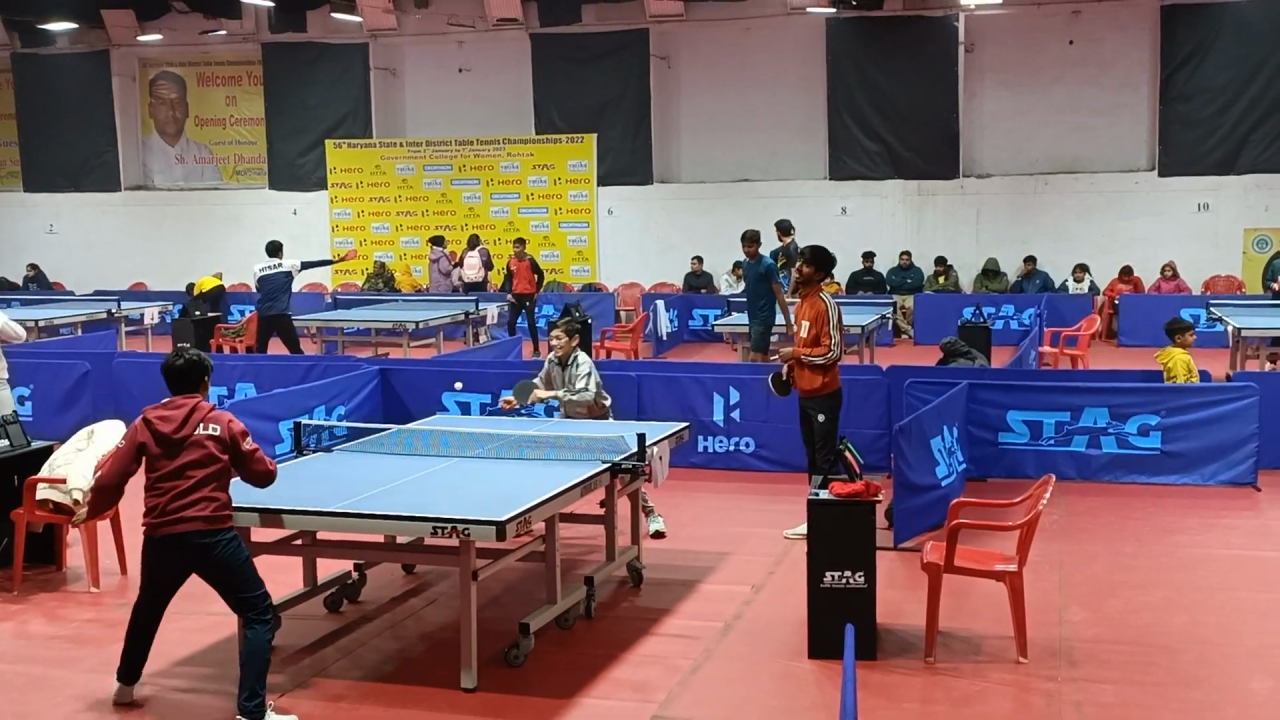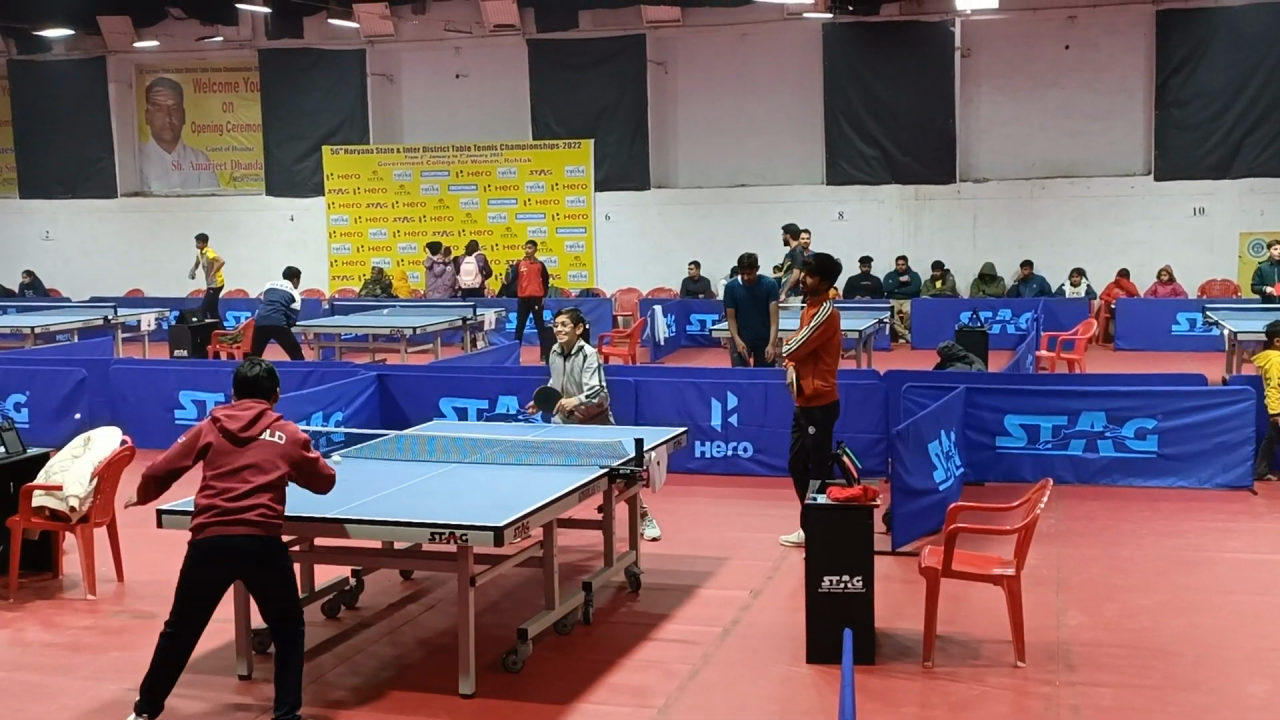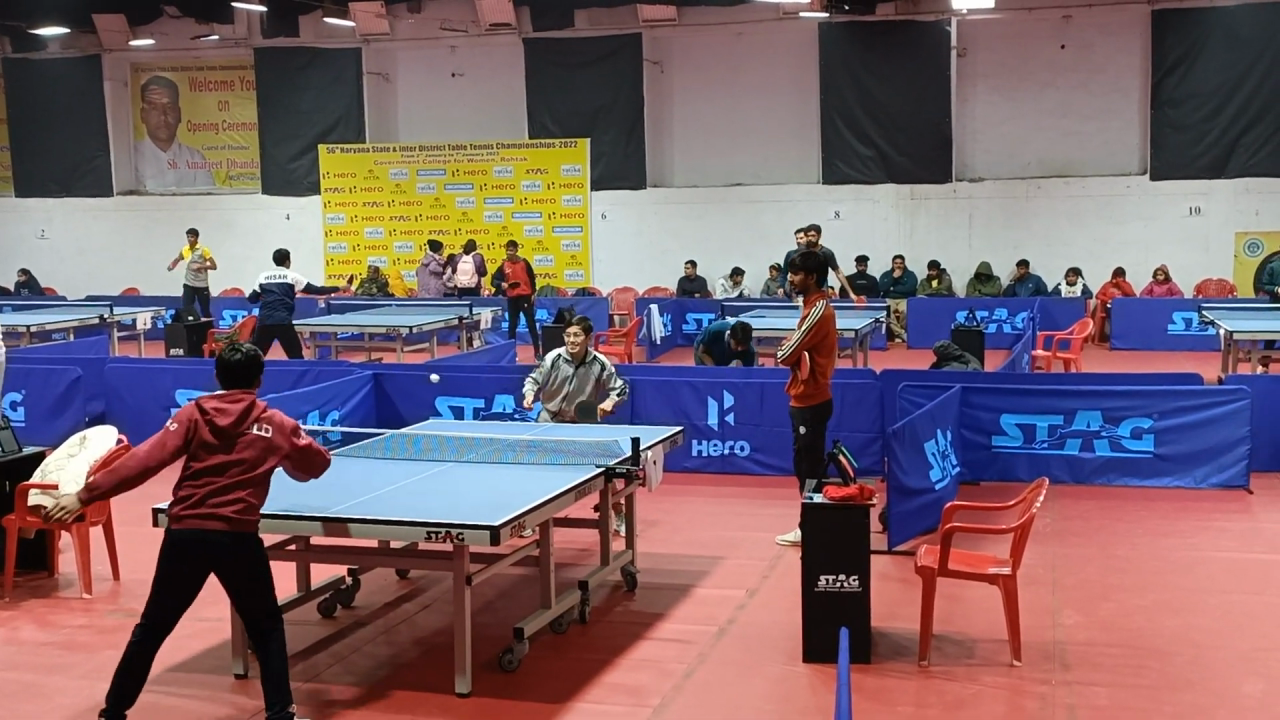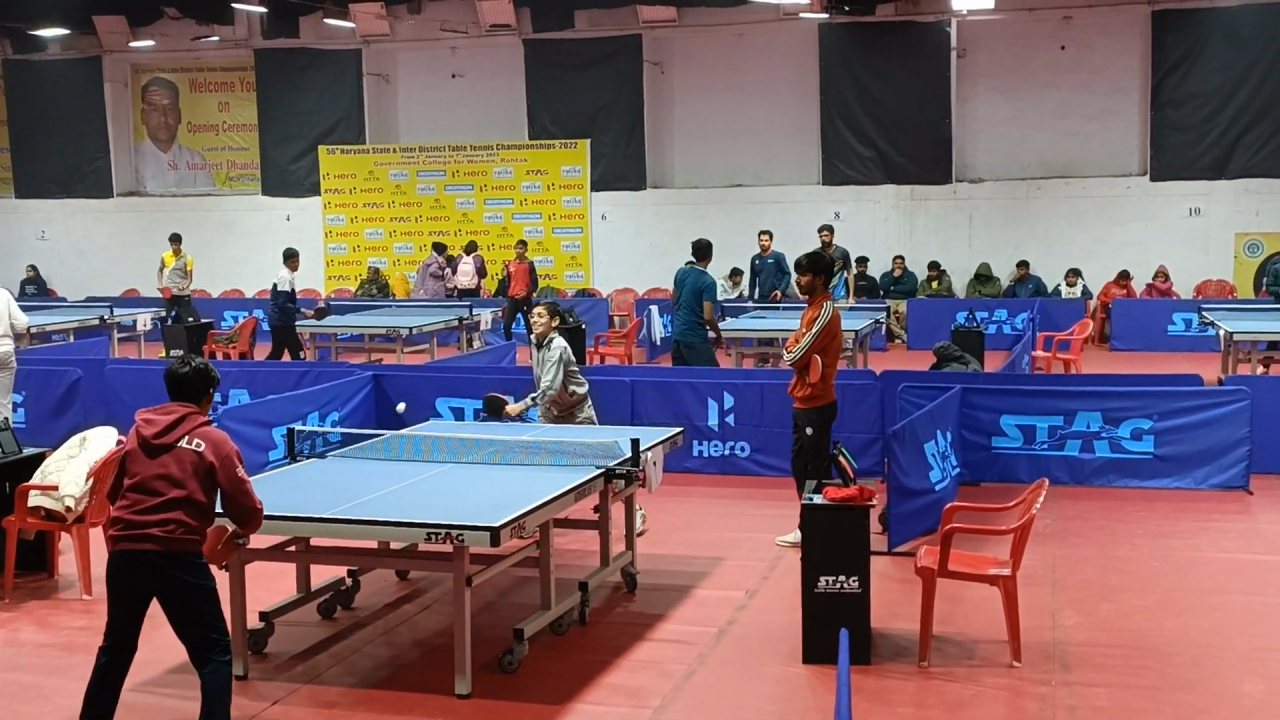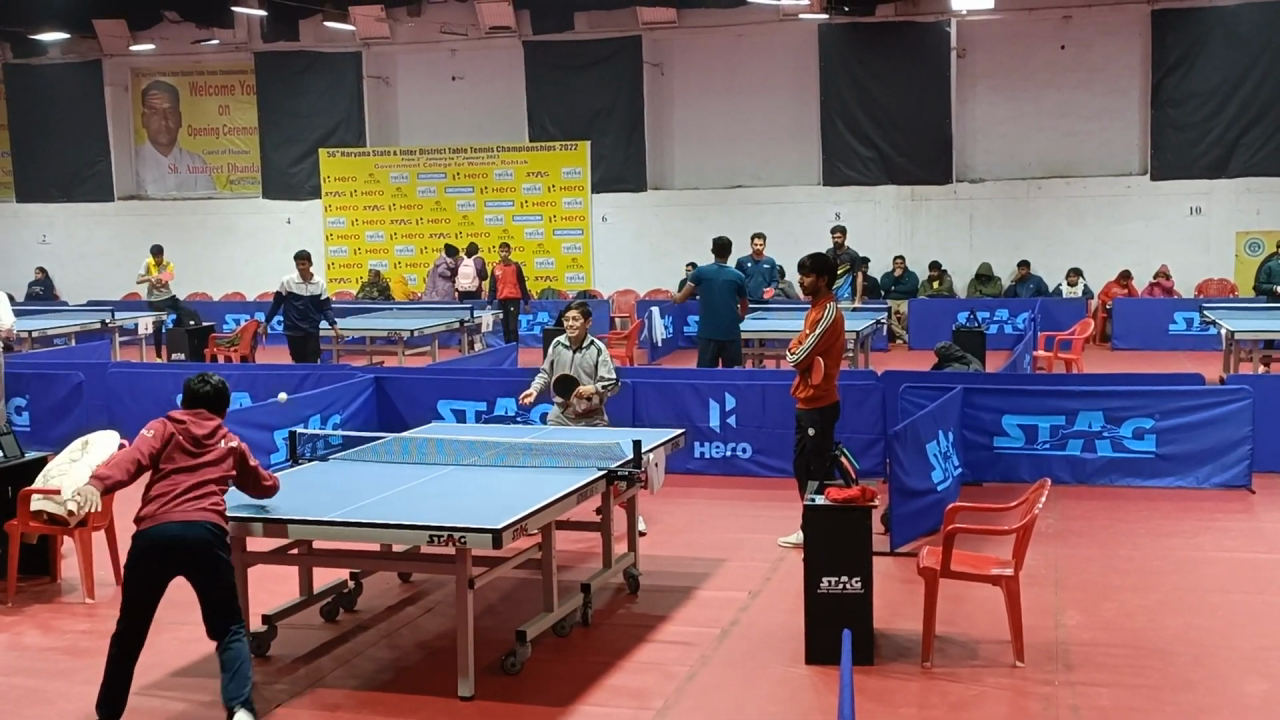
dt=0.7s
person 1, frame 1
left shoulder: (143, 425)
right shoulder: (222, 422)
left elbow: (109, 483)
right elbow: (263, 475)
left wrist: (91, 510)
right wrist: (230, 466)
left hip: (161, 537)
right hip: (212, 535)
left knee: (147, 607)
right knee: (259, 615)
left ankle: (125, 685)
person 1, frame 2
left shoulder: (210, 427)
right shoulder: (288, 434)
left elbow: (157, 474)
right elbow: (324, 481)
left wrist: (142, 496)
left hip: (209, 540)
right hip: (262, 541)
left knee: (179, 628)
right knee: (288, 630)
person 1, frame 3
left shoulder: (192, 415)
right shoulder: (274, 424)
left elbow: (144, 460)
right elbow: (316, 462)
left wrist: (87, 495)
right wrist: (286, 458)
left hip: (185, 535)
right hip: (238, 538)
left knee: (151, 627)
right knee: (266, 628)
person 1, frame 4
left shoulder: (138, 432)
right shoulder: (214, 441)
left elbow: (114, 495)
right elbow: (247, 511)
right wrist: (242, 531)
left hip: (124, 554)
right hip: (178, 557)
left knee: (115, 648)
right knee: (213, 654)
person 1, frame 5
left shoulder: (164, 429)
right shoulder: (232, 444)
left elbow: (133, 459)
right elbow: (266, 487)
left wrist: (97, 483)
right wrist: (229, 478)
left hip: (155, 535)
right hip: (206, 533)
left knee: (129, 633)
right knee: (231, 630)
person 2, frame 1
left shoulder: (826, 306)
right shoulder: (801, 304)
left elbow: (832, 352)
left wrist: (794, 353)
right wrist: (790, 364)
left hip: (824, 395)
right hip: (805, 393)
left knee: (826, 462)
right knee: (813, 459)
person 2, frame 2
left shoulder: (825, 313)
right shoulder: (809, 309)
left elbow: (792, 349)
left wrist: (788, 344)
right wrist: (792, 367)
left hip: (820, 404)
right hip: (804, 402)
left knee: (819, 471)
right knee: (797, 465)
person 2, frame 3
left shoulder: (817, 311)
right shoulder: (815, 307)
left elbow: (785, 355)
right elbow: (797, 348)
left wrist: (787, 349)
right wrist: (791, 349)
left hip: (810, 401)
right hip: (806, 398)
left knee: (810, 468)
right knee: (804, 466)
person 2, frame 4
left shoulder: (825, 312)
right shoulder: (812, 309)
left elbow: (795, 357)
right elbow: (793, 348)
left wrist: (793, 353)
right wrist: (794, 351)
left hip: (816, 403)
right hip: (804, 401)
left knee: (815, 469)
right knee: (800, 466)
person 2, frame 5
left shoulder: (828, 313)
right shoulder: (815, 310)
left elbow: (798, 358)
right elbow: (797, 348)
left wrist: (795, 352)
right wrist: (797, 351)
left hip: (819, 404)
right hip: (807, 402)
left knee: (818, 471)
right knee: (803, 466)
person 3, frame 1
left shoulder: (583, 363)
right shoulder: (551, 360)
left elbow: (587, 397)
right elbow: (540, 382)
left wrist: (553, 394)
right wrist: (517, 398)
left hip: (597, 422)
right hip: (569, 421)
left ankle: (652, 516)
person 3, frame 2
left shoulder: (588, 354)
right shoulder: (555, 352)
left elbow: (597, 391)
left wrist: (576, 400)
left hip: (595, 420)
right hip: (565, 420)
left ankle: (644, 519)
person 3, frame 3
left shoulder: (600, 363)
right shoulder: (554, 358)
left elbow: (622, 388)
right elbow: (534, 379)
left wrist: (610, 401)
right wrist: (529, 394)
right hip: (551, 419)
left ankle: (620, 517)
person 3, frame 4
left shoulder: (558, 347)
right shoulder: (536, 342)
left elbow: (550, 387)
left wrist: (522, 406)
right wrist: (540, 404)
left hip: (577, 411)
right hip: (551, 411)
left ankle: (634, 509)
person 3, frame 5
left shoulder: (598, 349)
right shoulder: (557, 345)
left elbow: (612, 383)
right elbow: (546, 373)
left wrist: (593, 389)
right wrist: (536, 389)
left hip: (591, 417)
right hip: (563, 412)
left knee: (605, 464)
right knee: (543, 458)
left ankle: (624, 504)
